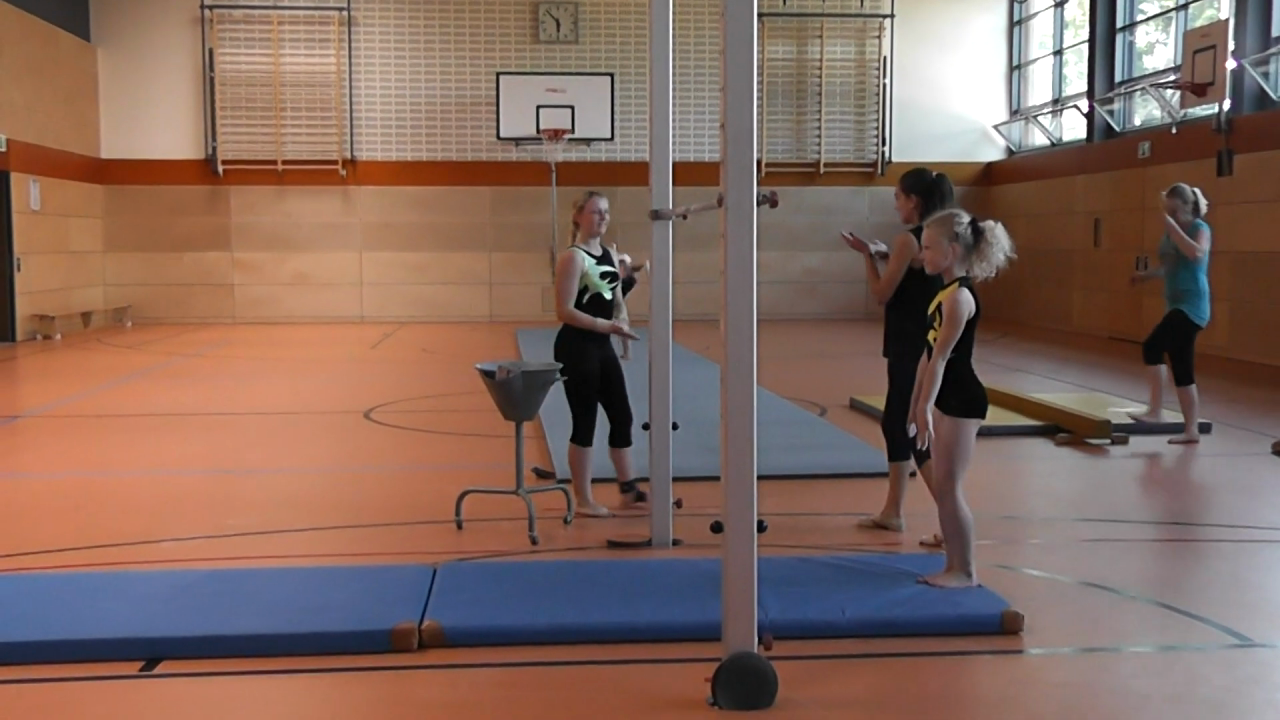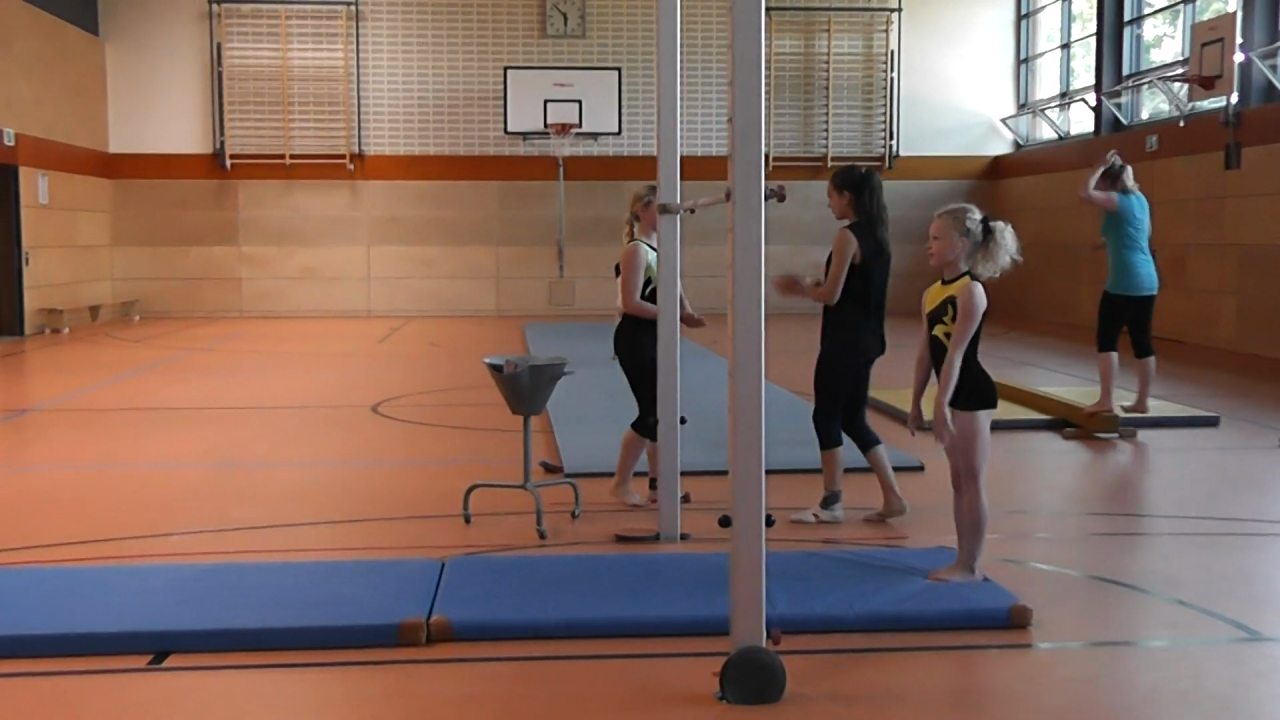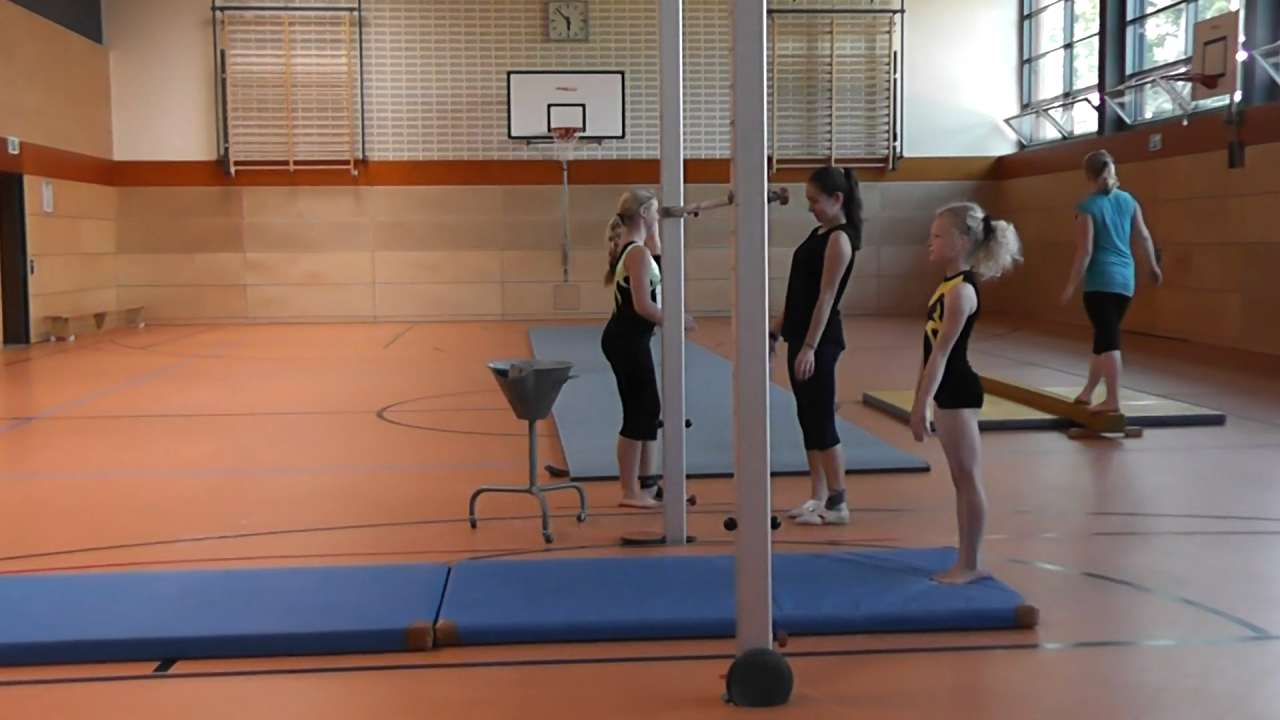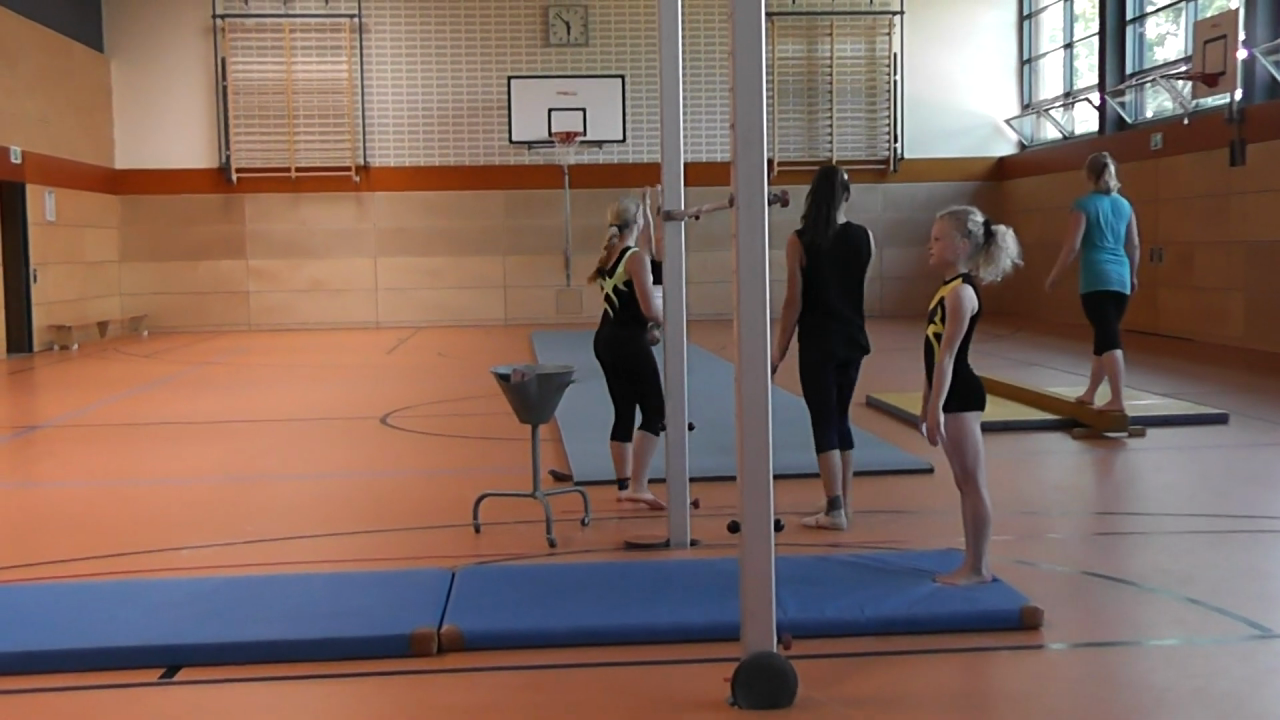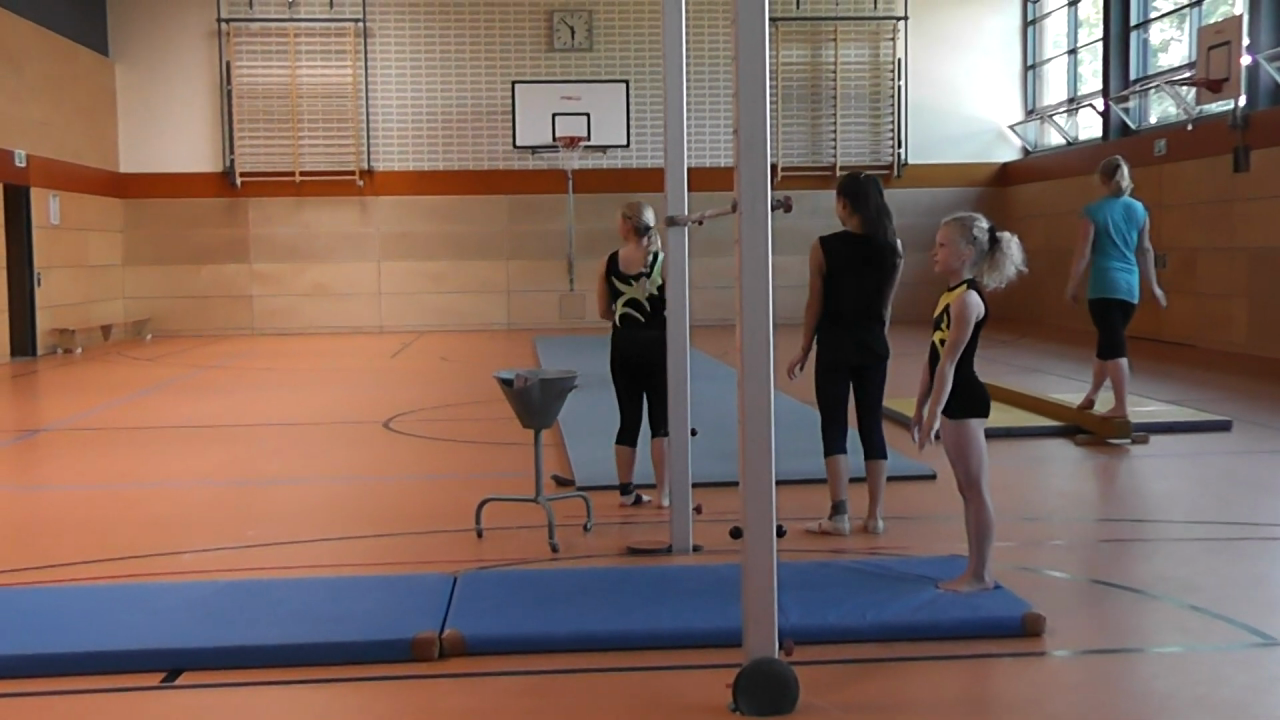
dt=0.7s
person 1, frame 1
left shoulder: (959, 297)
right shoulder: (944, 294)
left elbow: (941, 357)
right elbow: (927, 356)
left wrist: (925, 408)
right wrist: (915, 404)
left hip: (962, 400)
right hip: (946, 399)
left knee: (947, 488)
right knee: (941, 487)
left ankle: (966, 571)
right ankle: (953, 566)
person 1, frame 2
left shoulder: (971, 291)
right shoulder: (932, 293)
left elbow: (956, 353)
right elbow: (925, 352)
left wrist: (941, 405)
right wrist: (916, 402)
left hip: (972, 394)
right hip: (951, 393)
left knee: (972, 482)
right knee: (958, 481)
left ankle: (971, 566)
right ankle: (962, 561)
person 1, frame 3
left shoulder: (960, 291)
right shoulder: (947, 287)
left elbow: (942, 353)
right elbow: (930, 349)
left wrist: (920, 404)
right wrist: (923, 402)
left hip: (959, 392)
right hip: (948, 392)
left knee: (969, 480)
right knee: (961, 479)
left ankle: (971, 563)
right ankle: (966, 561)
person 1, frame 4
left shoulder: (961, 293)
right shoulder: (947, 290)
left elbow: (948, 356)
left wrist: (936, 409)
right wrist: (927, 405)
left hip: (960, 397)
right hip: (950, 397)
left knee: (973, 484)
right knee: (963, 484)
left ankle: (978, 568)
right ankle: (972, 564)
person 1, frame 5
left shoulder: (966, 299)
right shoulder: (949, 295)
left elbow: (949, 361)
right elbow: (933, 357)
left wrist: (933, 413)
right wrist: (921, 408)
left hip: (965, 403)
right hip: (953, 403)
left knee: (977, 491)
right knee: (967, 490)
left ankle: (980, 575)
right ankle: (974, 571)
person 2, frame 1
left shoulder: (909, 240)
left elbow: (882, 295)
left wrist: (866, 255)
right wrist: (879, 255)
left hip: (909, 351)
right hip: (924, 349)
left knee: (910, 436)
right knee: (896, 427)
right ankle: (892, 511)
person 2, frame 2
left shoulder: (847, 236)
right shoulder: (876, 235)
left elbow: (831, 296)
left wrist: (803, 289)
right wrist: (809, 286)
left hip: (844, 342)
right hip: (866, 341)
left knee: (826, 418)
right knee: (854, 420)
left ankle: (832, 503)
right ankle: (892, 498)
person 2, frame 3
left shoulder: (839, 239)
right shoulder: (819, 234)
left elbow: (826, 298)
left wrist: (809, 348)
right wrist: (775, 331)
left hip: (819, 340)
right hip: (804, 336)
left knee: (822, 421)
right knee: (808, 419)
left ankle: (837, 504)
right ankle: (819, 497)
person 2, frame 4
left shoulder: (800, 240)
right shoulder: (864, 236)
left elbow: (794, 301)
right elbow: (857, 290)
left wrist: (780, 349)
left hip: (819, 341)
right hip: (853, 339)
left knee: (824, 423)
right knee: (840, 419)
left ankle: (835, 511)
right ankle: (843, 501)
person 2, frame 5
left shoulder: (825, 247)
right shoulder: (892, 248)
left elbow: (815, 305)
right elbow: (886, 305)
left wrist: (804, 350)
left hip: (834, 349)
right hip: (873, 348)
left knee: (834, 429)
right knee: (872, 427)
left ankle: (839, 515)
right ankle: (874, 516)
person 3, frame 1
left shoulder: (609, 256)
right shoulder: (572, 257)
left elbow: (616, 302)
right elbow: (564, 311)
left wrist: (621, 322)
right wrist: (608, 326)
left hip: (603, 347)
right hip: (577, 347)
left knee: (623, 417)
right knee: (585, 422)
left ankle: (629, 490)
right ankle: (583, 500)
person 3, frame 2
left shoulder: (660, 248)
right shoulder: (636, 250)
right elbow: (629, 304)
left wrist: (685, 314)
right wrist: (676, 314)
left hip: (656, 339)
right hip: (635, 340)
left knee: (662, 413)
right knee: (650, 414)
left ankle: (656, 486)
right ankle: (621, 483)
person 3, frame 3
left shoulder: (629, 248)
right shoulder: (637, 252)
right elbow: (643, 306)
left hip: (625, 336)
right hip: (628, 340)
left knee: (649, 411)
right knee: (638, 414)
left ankle: (646, 483)
right ankle: (629, 492)
person 3, frame 4
left shoulder: (608, 255)
right shoulder: (636, 257)
right elbow: (649, 308)
right wrist: (661, 322)
left hip: (606, 339)
right hip: (629, 341)
left knee: (623, 412)
right knee: (655, 411)
left ankle: (625, 485)
right ankle: (638, 486)
person 3, frame 5
left shoulder: (609, 263)
right shoulder: (661, 261)
left elbow: (604, 312)
left hip: (623, 345)
right hip: (656, 344)
left knee: (629, 419)
right knee: (661, 420)
left ankle: (627, 491)
right ankle: (663, 493)
person 4, frame 1
left shoulder: (1199, 229)
right shoulder: (1169, 232)
left elbow: (1195, 254)
left wrist: (1172, 226)
right wrist: (1147, 275)
left hip: (1191, 307)
right hip: (1175, 306)
left knee: (1152, 347)
right knee: (1181, 368)
left ankle: (1155, 410)
right ankle: (1192, 429)
person 4, frame 2
left shoulder: (1116, 200)
right shoulder: (1138, 198)
left elbow: (1085, 194)
left wrist: (1100, 168)
right wrist: (1110, 241)
left hip: (1124, 282)
right hip: (1147, 280)
left knee: (1107, 339)
right knee: (1142, 342)
left ankle: (1106, 401)
right ankle: (1142, 401)
person 4, frame 3
left shoulder: (1088, 206)
right shoulder: (1127, 200)
left elbow: (1085, 250)
right elbow: (1144, 236)
left wrist: (1071, 286)
right wrist: (1153, 266)
left hip: (1099, 280)
right hip: (1125, 279)
left knee: (1108, 339)
right knee: (1106, 336)
left ankle: (1112, 400)
right ankle: (1088, 392)
person 4, frame 4
left shoulder: (1084, 204)
right shoulder: (1124, 204)
left elbow: (1073, 246)
right elbow: (1134, 245)
left wrist: (1053, 276)
right wrist: (1132, 276)
left hip: (1097, 279)
right hip: (1121, 279)
left knee: (1109, 339)
right knee: (1105, 337)
left ankle: (1117, 400)
right ankle: (1090, 393)
person 4, frame 5
left shoulder: (1094, 211)
right shoulder: (1139, 209)
left elbow: (1082, 253)
right elbow: (1146, 250)
left wrist: (1071, 287)
right wrist: (1154, 286)
left hip: (1104, 287)
right hip: (1130, 287)
left knee: (1114, 346)
right knee: (1108, 342)
left ankle: (1121, 407)
right ankle: (1091, 395)
